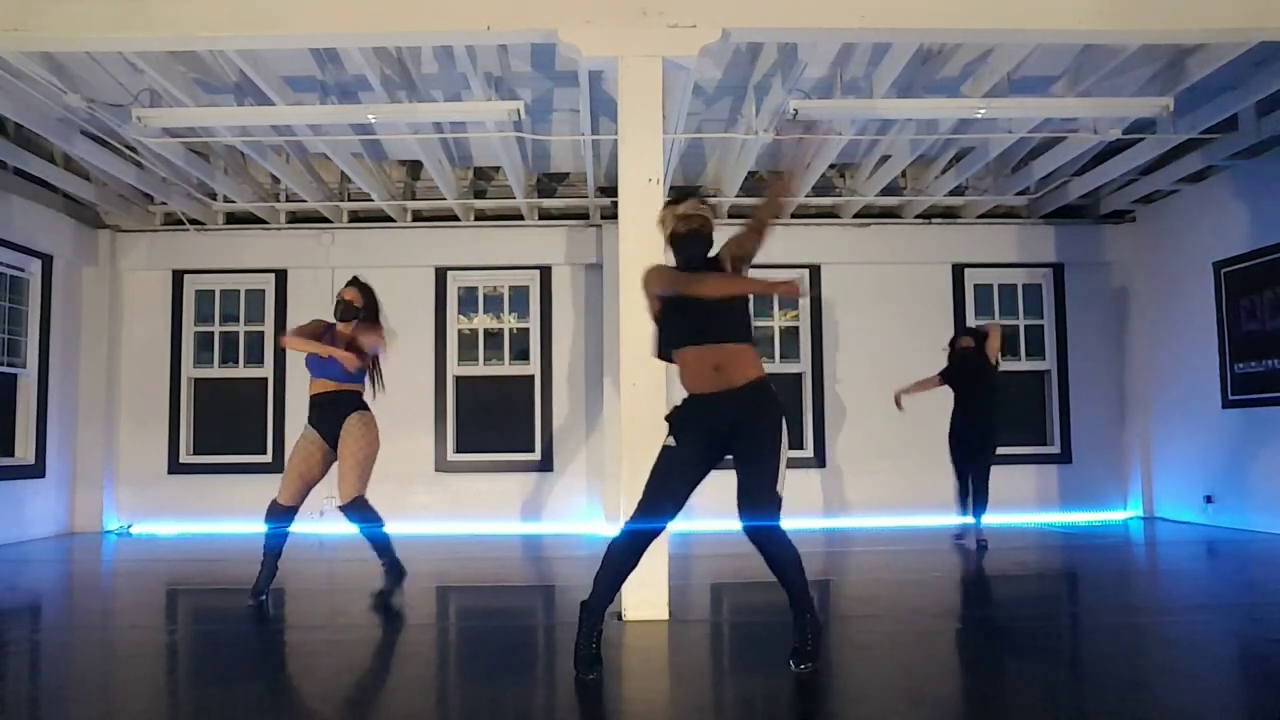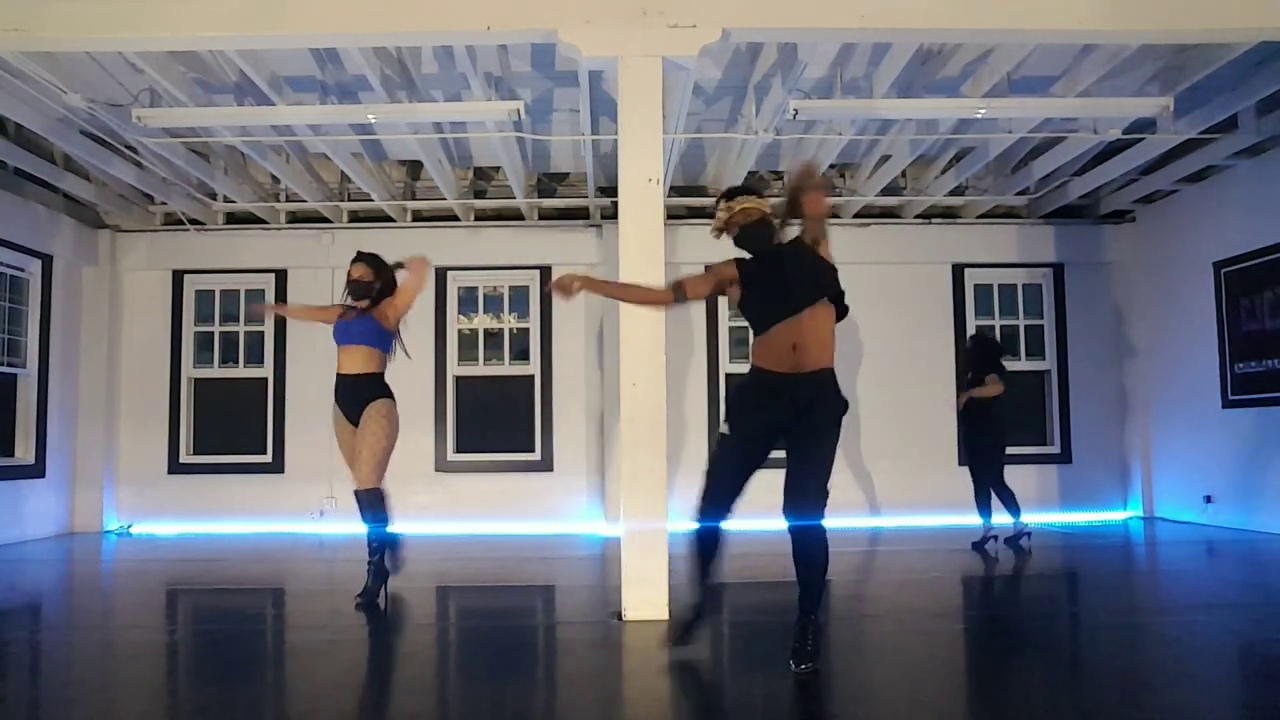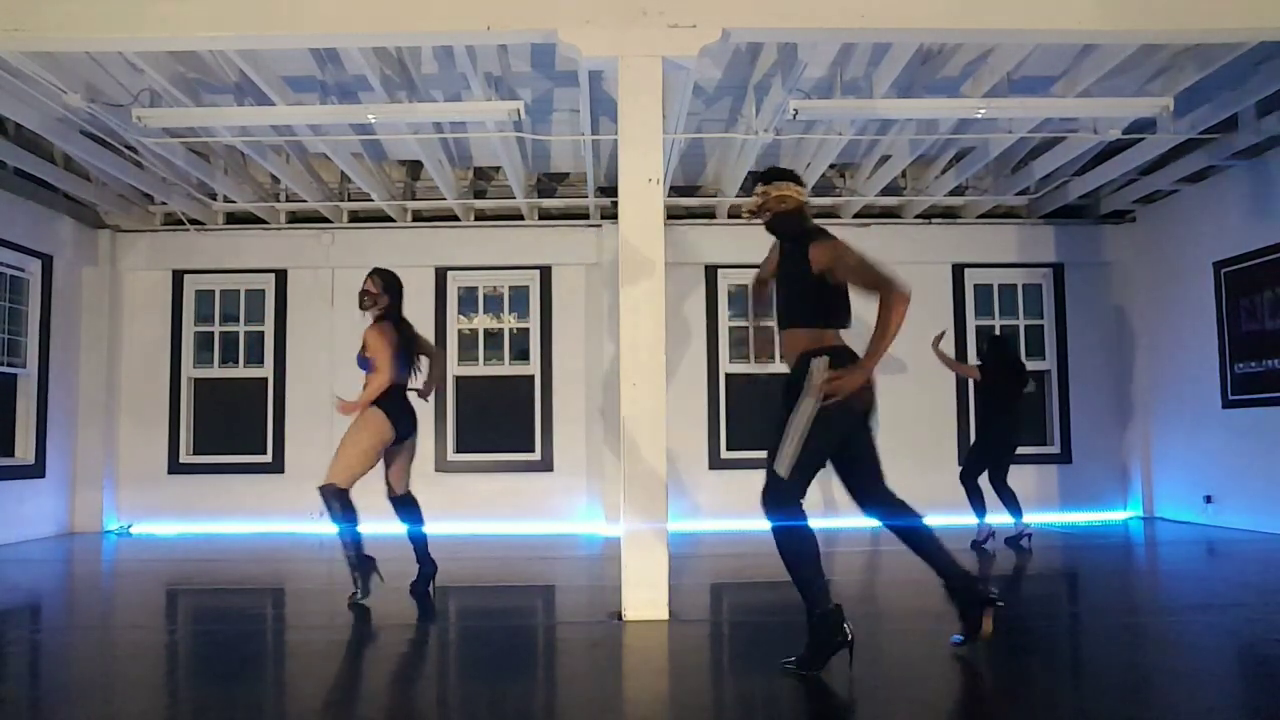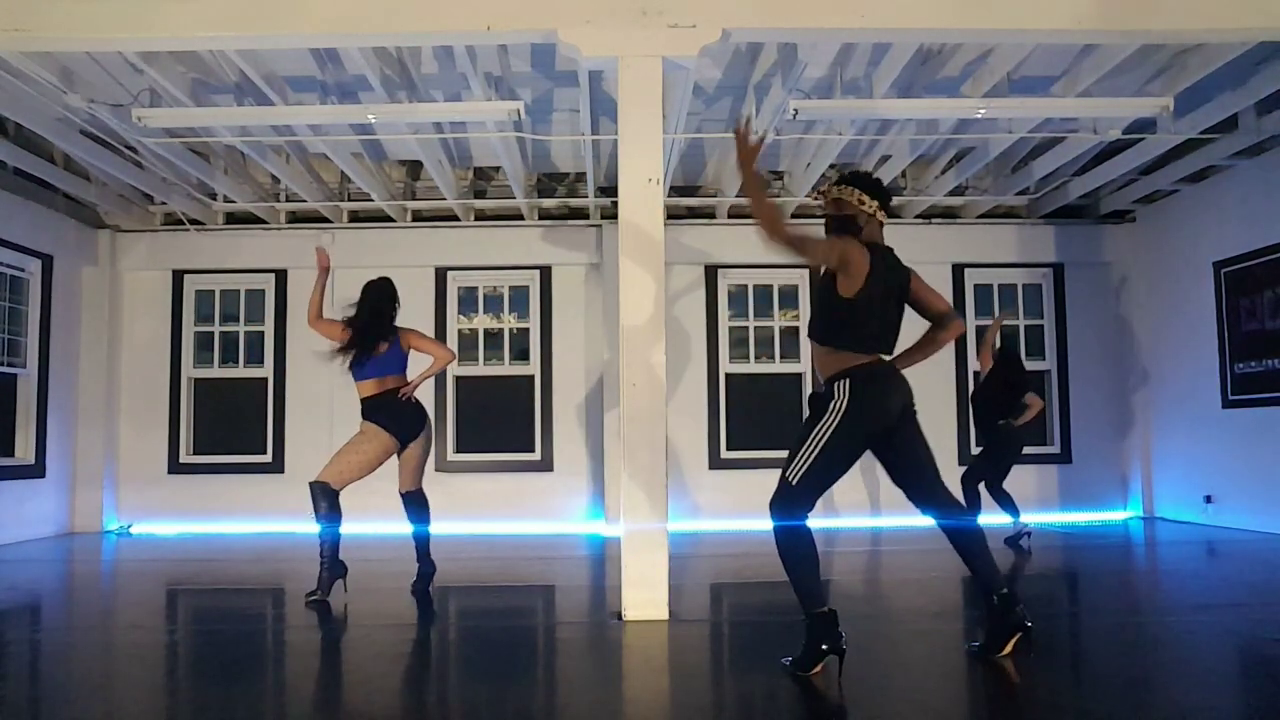
dt=0.4s
person 1, frame 1
left shoulder: (730, 261)
right shoulder: (659, 279)
left elbow: (764, 219)
right elbow: (691, 285)
right wrist: (764, 287)
left hip: (757, 407)
right hip: (701, 415)
left knee: (760, 522)
right knee: (647, 522)
left ankle: (806, 622)
right ankle: (592, 618)
person 1, frame 2
left shoulder: (810, 248)
right shoulder: (734, 273)
right elbow: (662, 295)
right wrist: (590, 284)
left hip: (816, 397)
right hip: (759, 396)
left knee: (803, 513)
right knee: (713, 509)
left ankle: (808, 624)
right ankle: (705, 595)
person 1, frame 3
left shoulder: (822, 248)
right shoulder: (787, 251)
left elbow: (895, 297)
right elbow: (768, 297)
left wrist: (864, 365)
right wrist: (765, 275)
left hip: (823, 378)
right hip: (827, 384)
left knee: (780, 499)
right knee: (875, 496)
left ankle: (825, 624)
right ankle: (968, 592)
person 1, frame 4
left shoulder: (848, 253)
right shoulder: (894, 269)
left elbow: (779, 231)
right elbow: (950, 323)
left wrist: (747, 166)
left hip: (851, 395)
right hip: (888, 391)
left knee: (787, 509)
right knee: (938, 502)
left ankle: (822, 629)
right ankle: (1004, 608)
person 2, frame 1
left shoulder: (365, 339)
right shoulder: (320, 330)
left elbow: (375, 343)
right elbow: (291, 339)
left wrist: (368, 338)
right wrist: (334, 350)
left hip: (354, 420)
right hip: (318, 427)
left knee: (350, 500)
right knee: (285, 501)
left ankle: (392, 568)
right ankle: (266, 575)
person 2, frame 2
left shoulder: (387, 310)
right shoulder: (342, 312)
left elbow: (421, 269)
right elbow: (306, 312)
left wrist: (400, 267)
right wrist: (275, 308)
left hip: (374, 402)
right hip: (344, 401)
left knee: (367, 487)
right knee: (365, 486)
left ankle: (376, 570)
right ankle: (386, 544)
person 2, frame 3
left shoulder: (378, 330)
right shoulder: (401, 329)
left elbow: (386, 375)
right elbow: (434, 354)
left wrist: (356, 404)
right wrist: (428, 387)
left hip: (381, 414)
right hip: (404, 417)
left knee: (333, 487)
right knee: (399, 492)
left ankle: (359, 563)
right ankle: (424, 566)
person 2, frame 4
left shoulder: (349, 335)
right shoulder: (403, 336)
left elbow: (313, 320)
right elbow: (447, 355)
left wrist: (322, 274)
right wrist: (418, 381)
left hip: (380, 426)
right hip: (414, 418)
left knee: (323, 486)
right knee: (411, 490)
left ankle: (330, 565)
right ankle: (424, 567)
person 3, frame 1
left shoulder: (986, 363)
right shoulder: (953, 370)
left elbow: (994, 329)
right elbow: (928, 383)
left wrist: (979, 331)
right wrist: (903, 391)
left hip: (984, 430)
right hip: (960, 429)
left knee: (979, 479)
right knee: (963, 478)
left ankle: (977, 525)
right ankle: (966, 520)
person 3, frame 2
left shoulder: (989, 370)
right shoulder: (978, 369)
left elbow: (996, 387)
left wrist: (968, 393)
left hip: (985, 433)
right hip: (976, 433)
left knee: (982, 481)
right knee: (995, 481)
left ankle: (988, 528)
right ankle: (1018, 524)
person 3, frame 3
left shoulder: (989, 371)
right shoulder: (1016, 373)
left elbow: (957, 367)
right elbow: (1028, 386)
left wrist: (936, 349)
left hip: (991, 435)
right hip: (1009, 434)
left knee: (968, 476)
right knee: (998, 481)
left ankle: (983, 525)
right ankle: (1020, 525)
person 3, frame 4
left shoulder: (990, 377)
right shoulder: (1013, 385)
left elbow: (986, 345)
right elbow: (1037, 403)
left wrist: (998, 321)
right wrist: (1016, 422)
left hip: (1000, 442)
right hip: (1009, 439)
left knee: (970, 479)
right knee: (993, 484)
right ankle: (1018, 525)
